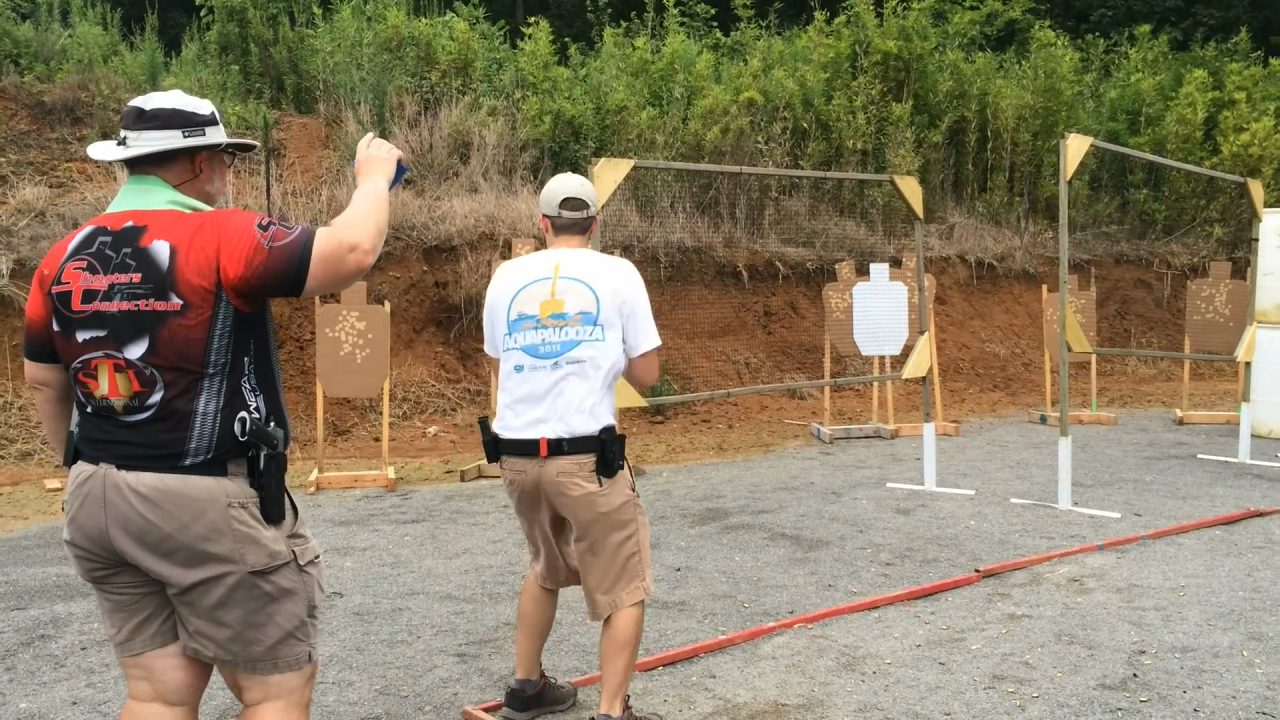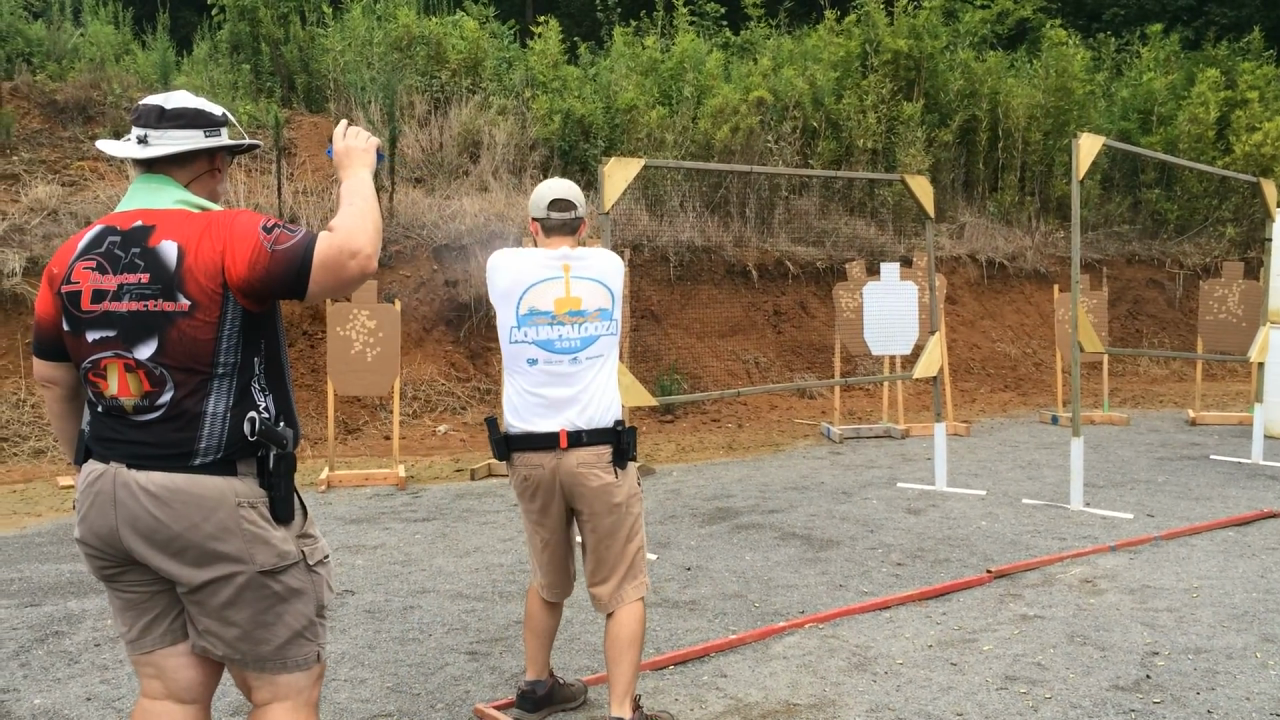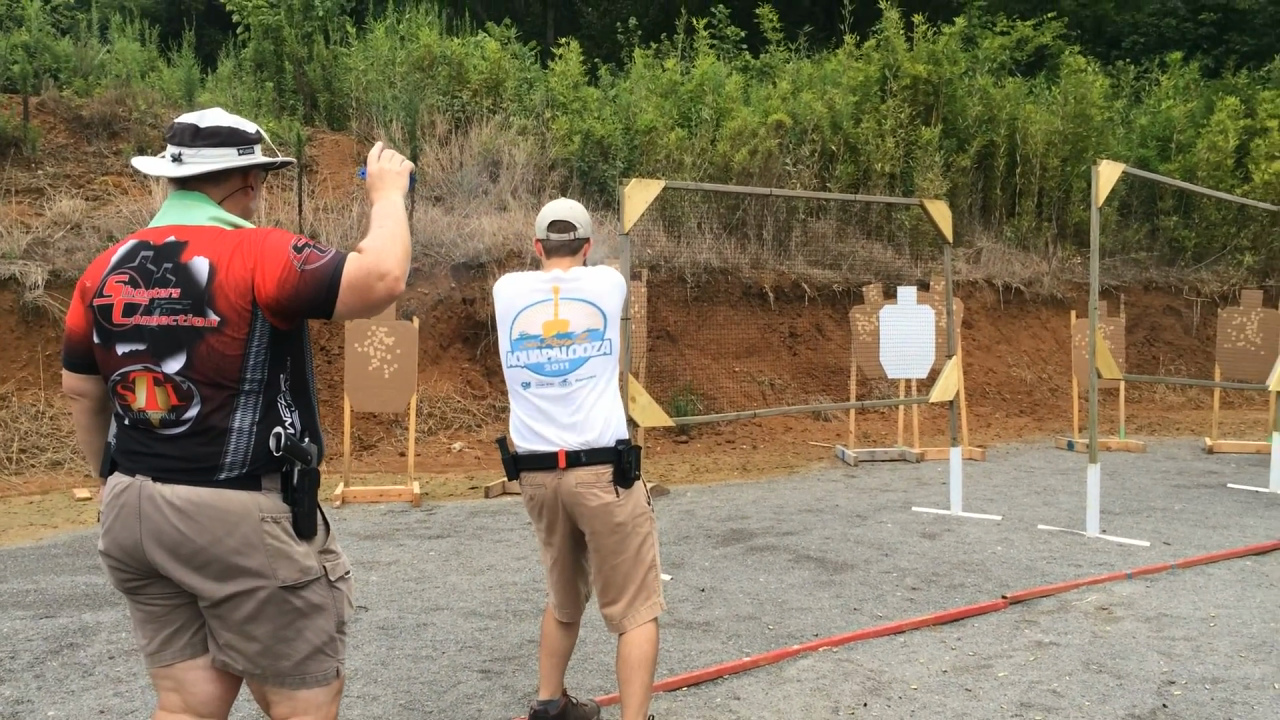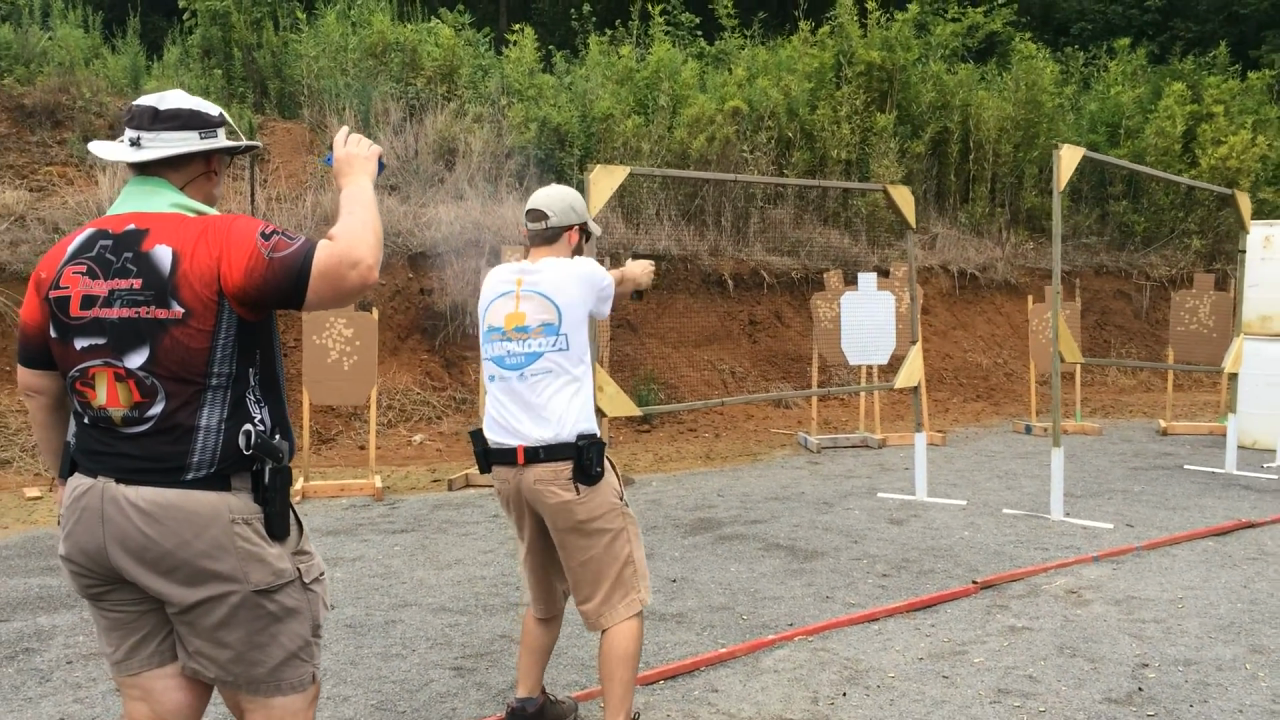
dt=1s
person 1, frame 1
left shoulder: (63, 257)
right shoulder: (222, 239)
left elbow: (44, 380)
right elbow: (351, 252)
right wrist: (374, 177)
left hip: (99, 500)
right hip: (208, 501)
person 1, frame 2
left shoulder: (72, 255)
right shoulder: (229, 238)
left elbow: (54, 381)
right elbow: (354, 257)
right wrist: (356, 171)
left hip: (108, 501)
right hip: (217, 500)
person 1, frame 3
left shoulder: (107, 268)
right shoulder: (259, 255)
left elbow: (80, 392)
right elbow: (381, 278)
left wrist: (117, 484)
right wrist: (388, 193)
left hip: (133, 513)
right hip: (241, 514)
person 1, frame 4
left shoulder: (61, 258)
right shoulder: (227, 243)
left elbow: (37, 389)
right elbow: (355, 268)
left wrist: (77, 487)
right wrist: (356, 179)
left hip: (95, 517)
right hip: (209, 517)
person 2, frame 1
left shoulder: (506, 275)
right shoulder: (616, 273)
right elbow: (646, 374)
left hip: (517, 457)
right hip: (585, 458)
left knee: (549, 569)
right knee: (626, 589)
person 2, frame 2
left shoulder: (504, 266)
right shoulder: (609, 265)
left hip: (530, 454)
right hip: (599, 451)
left knee: (548, 576)
right knee: (623, 588)
person 2, frame 3
left shoulder: (507, 290)
right shoulder: (608, 283)
left hip: (537, 474)
right hip: (601, 470)
left knee: (564, 597)
right knee: (636, 608)
person 2, frame 4
left shoulder: (495, 281)
right shoulder: (582, 275)
right elbow: (621, 284)
left wrist: (617, 275)
right wrist: (635, 273)
left hip: (508, 467)
right hip: (569, 466)
left knee: (545, 595)
right knee: (621, 601)
